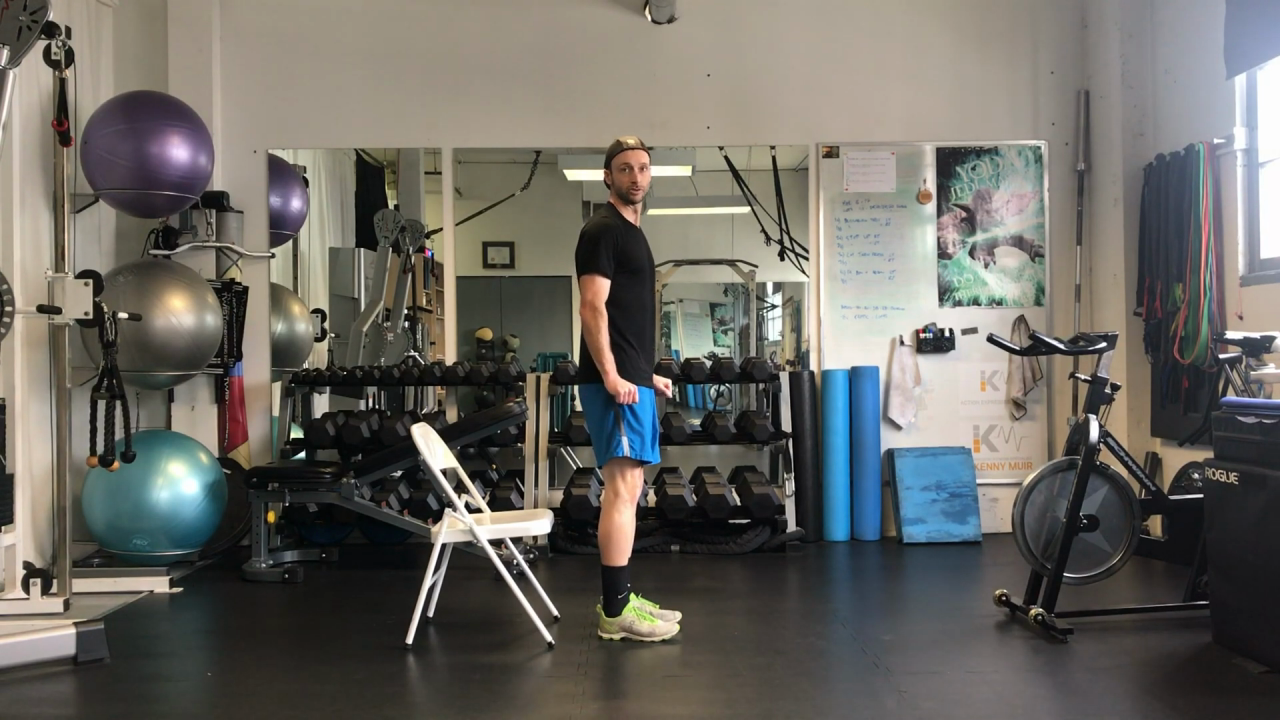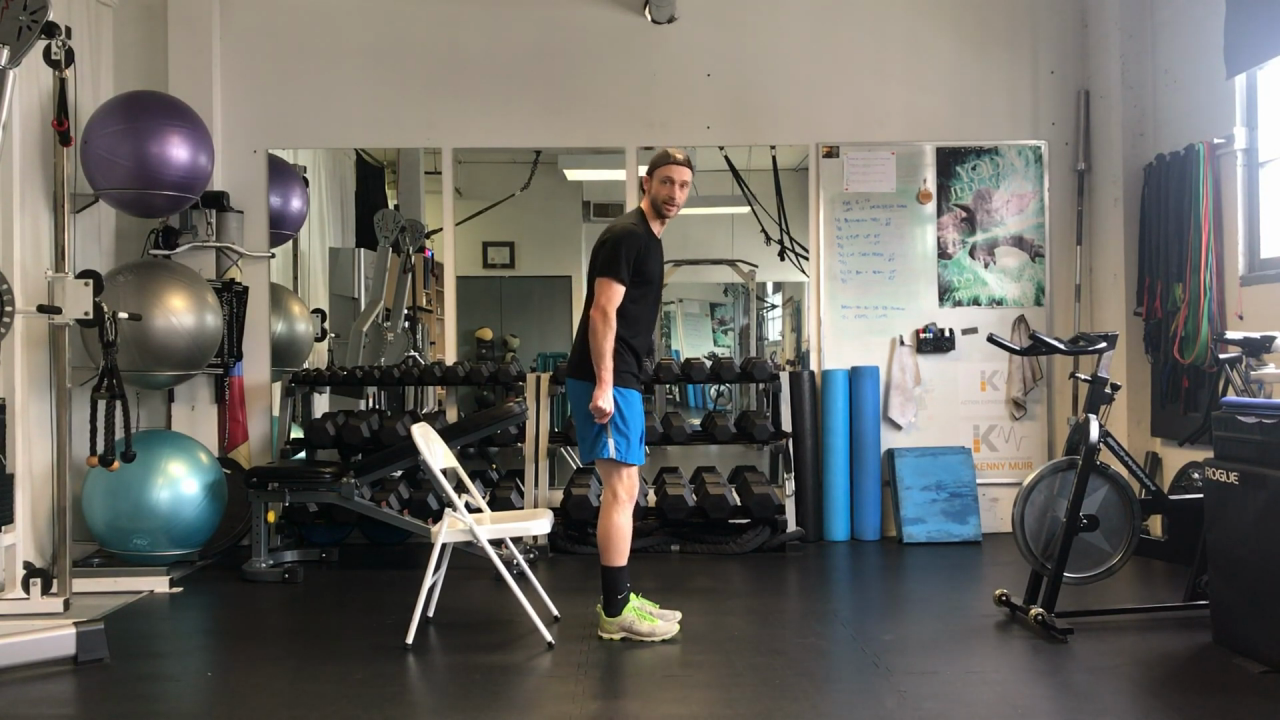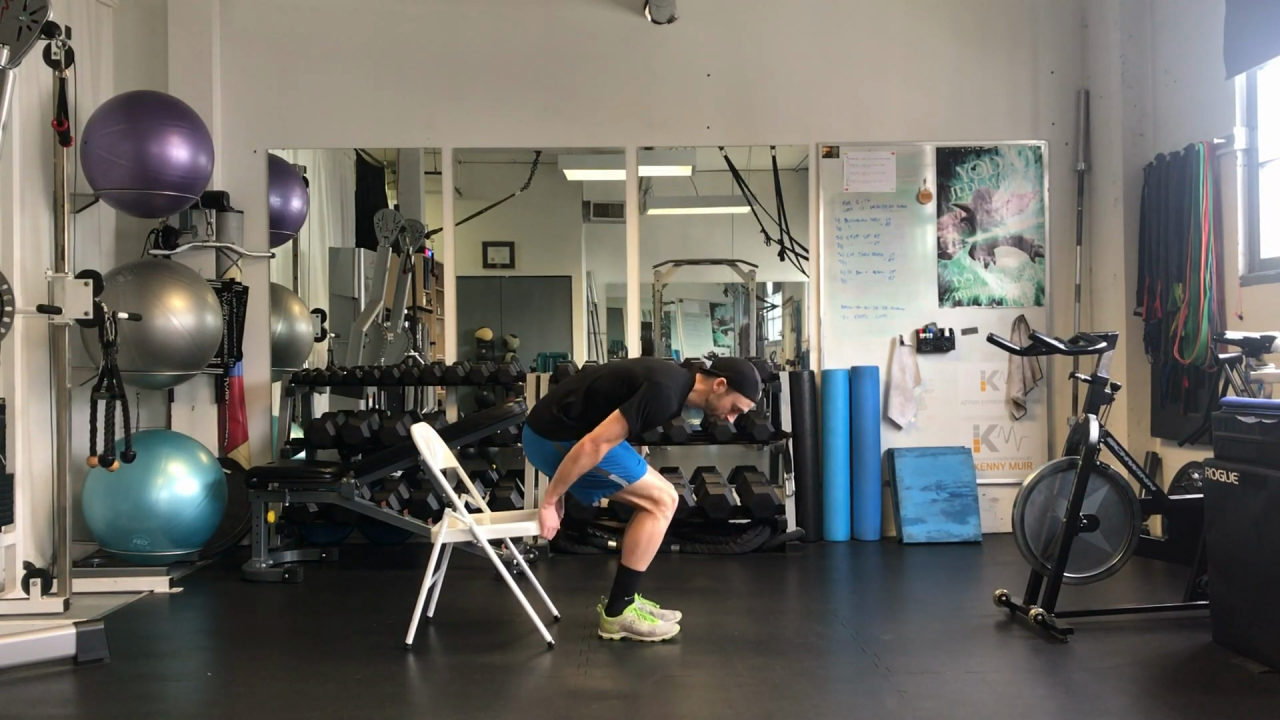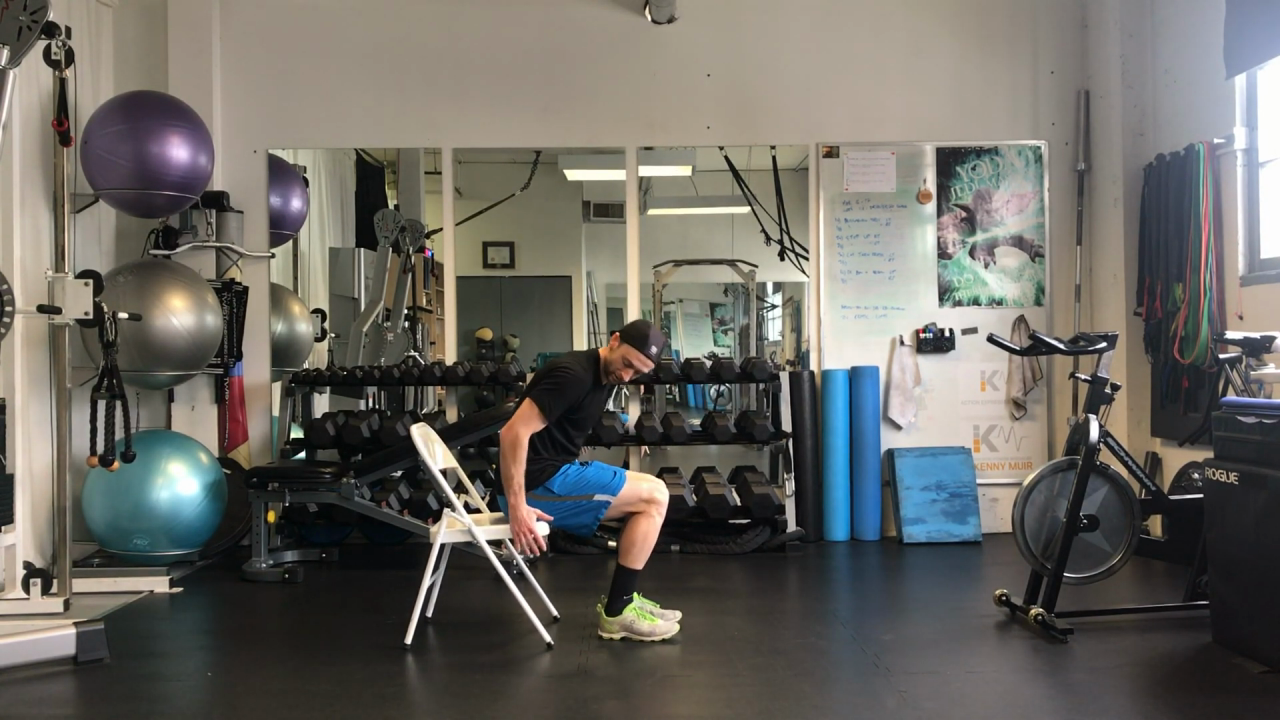
dt=1s
person 1, frame 1
left shoulder: (632, 233)
right shoulder: (603, 230)
right elbow: (592, 307)
left wrist: (647, 373)
right wrist: (611, 376)
left hip: (633, 377)
right hip: (617, 380)
left knee: (630, 488)
right knee: (622, 490)
left ankle: (622, 599)
right ankle: (615, 610)
person 1, frame 2
left shoulder: (648, 240)
right shoulder: (627, 235)
right elbow: (602, 313)
right wrist: (604, 386)
left hip: (621, 379)
right hip: (605, 380)
left knee: (624, 490)
right knee: (622, 490)
left ankle: (619, 598)
right ankle: (615, 611)
person 1, frame 3
left shoulder: (675, 382)
right shoulder: (665, 393)
right elbow: (593, 445)
left wrist: (557, 491)
right wrist: (549, 502)
left hip: (561, 431)
right hip: (556, 436)
left knee: (657, 499)
right knee: (661, 501)
left ankle: (622, 601)
right ankle: (618, 613)
person 1, frame 4
left shoulder: (601, 378)
right shoulder: (573, 374)
right elbow: (513, 433)
right wrist: (517, 506)
left hip: (553, 475)
right hip: (538, 484)
left knee: (647, 493)
right knee: (653, 496)
left ankle: (623, 600)
right ankle: (617, 614)
